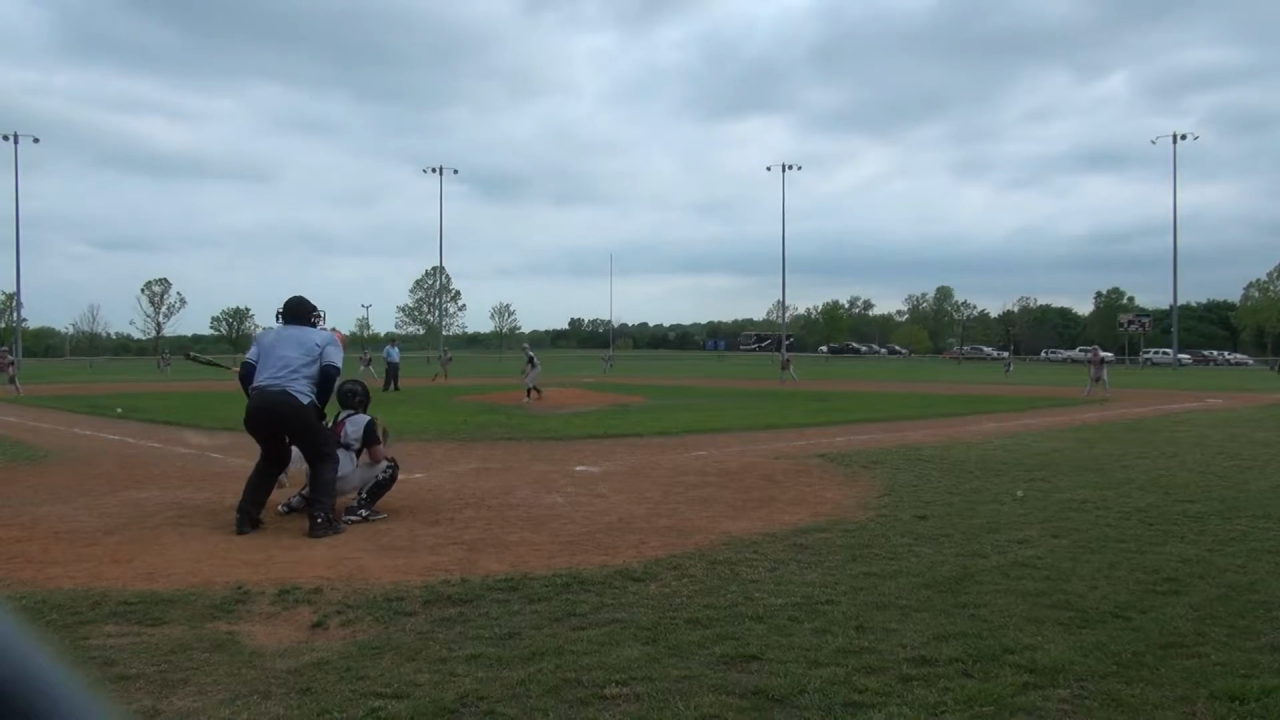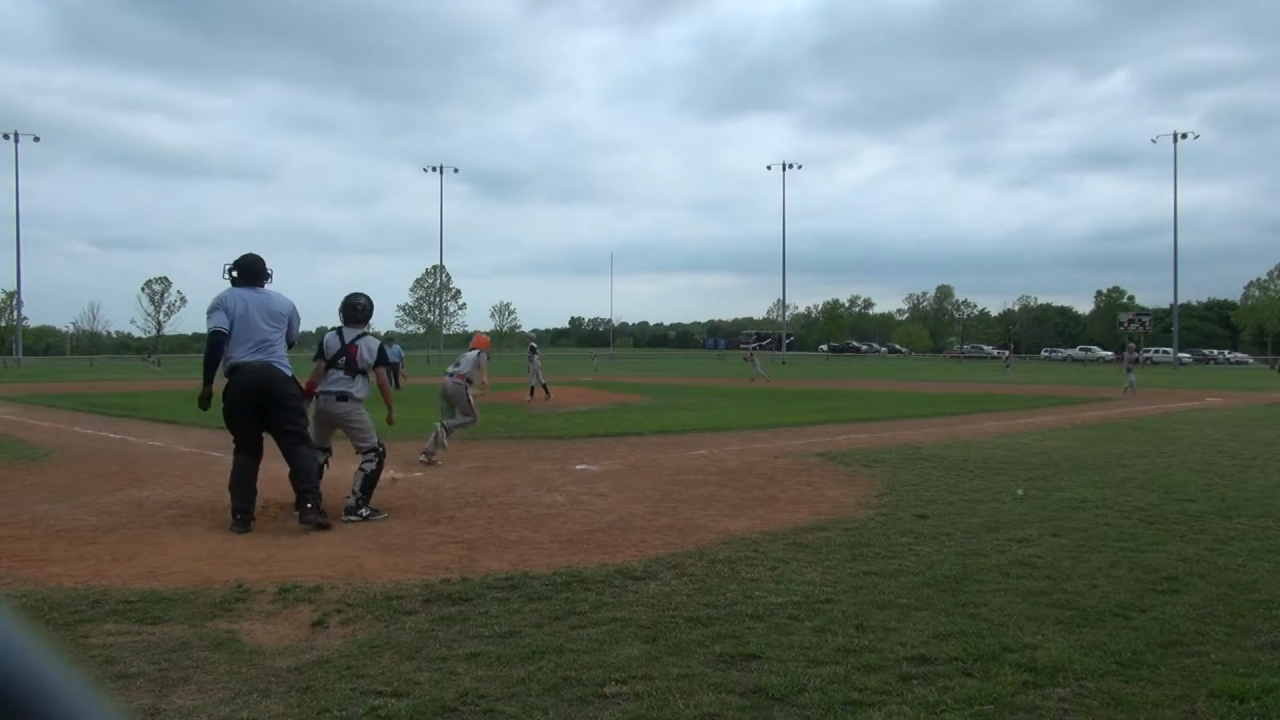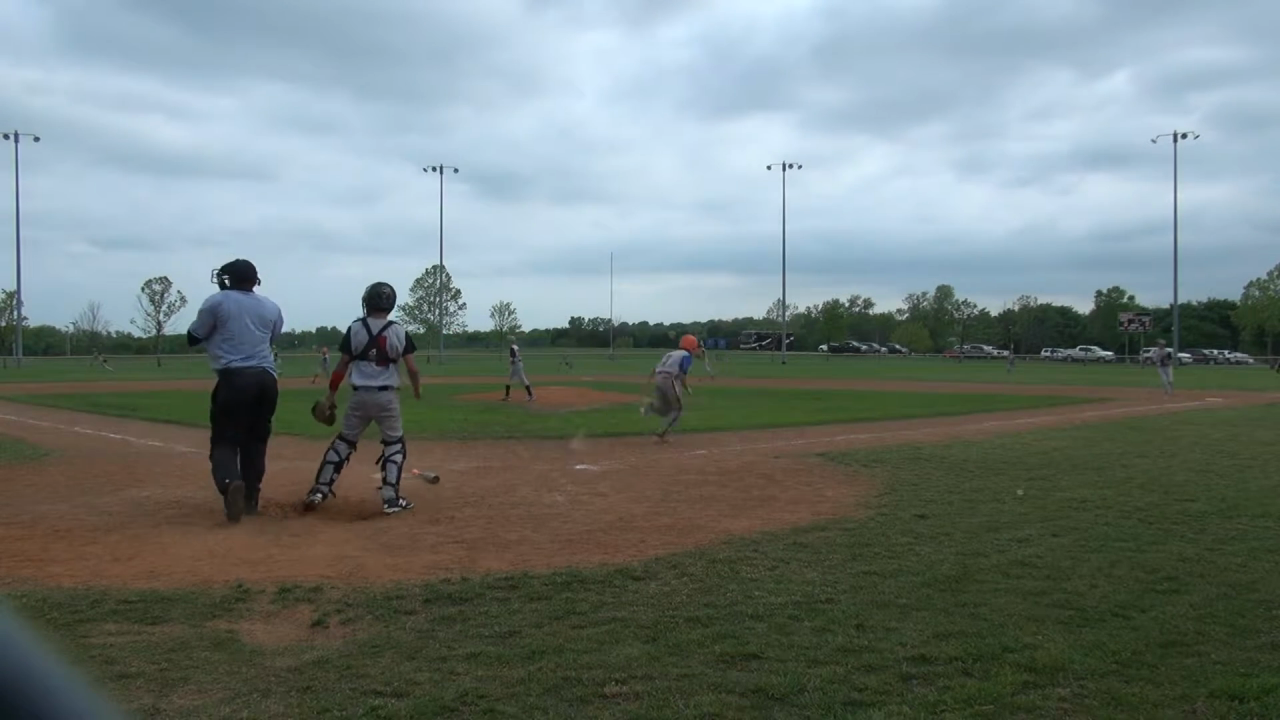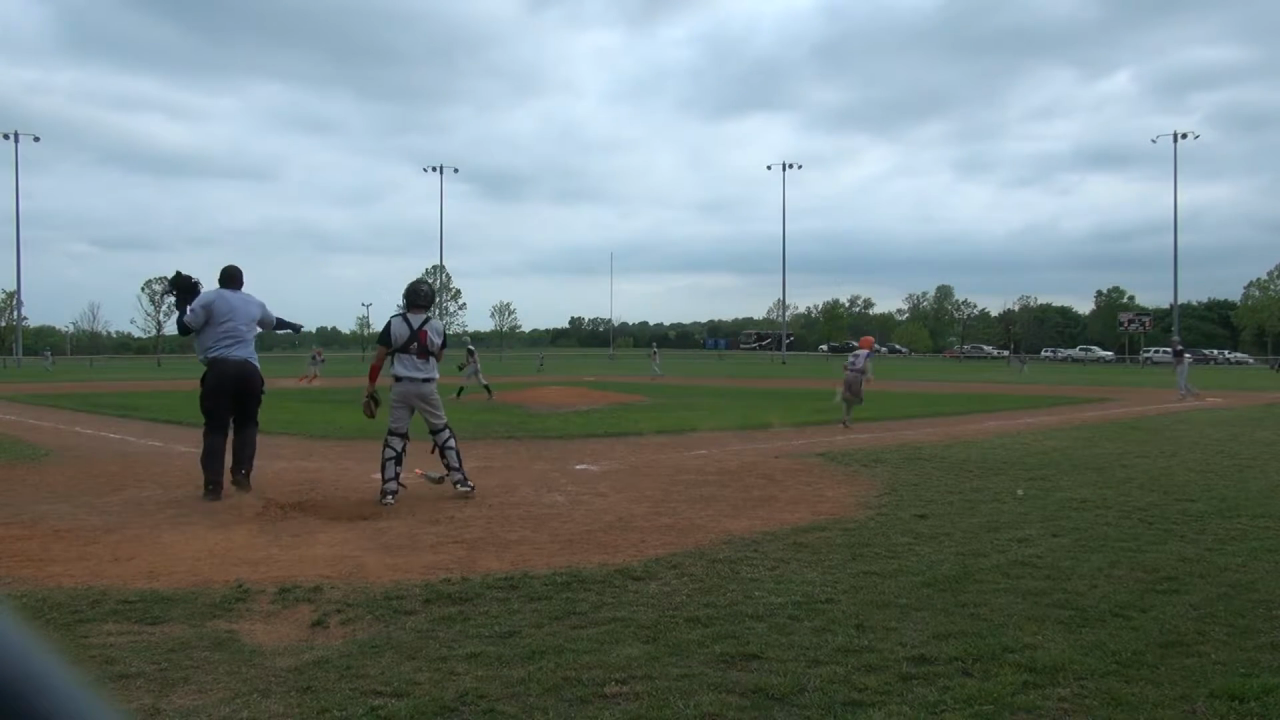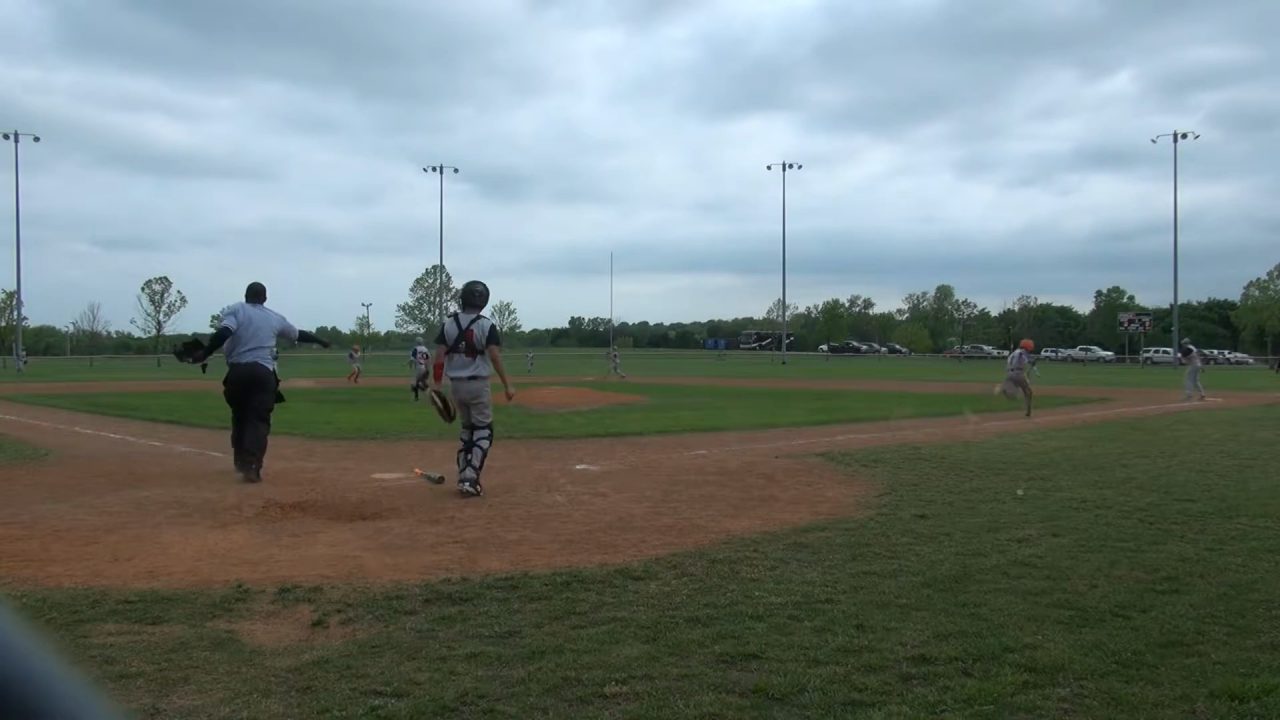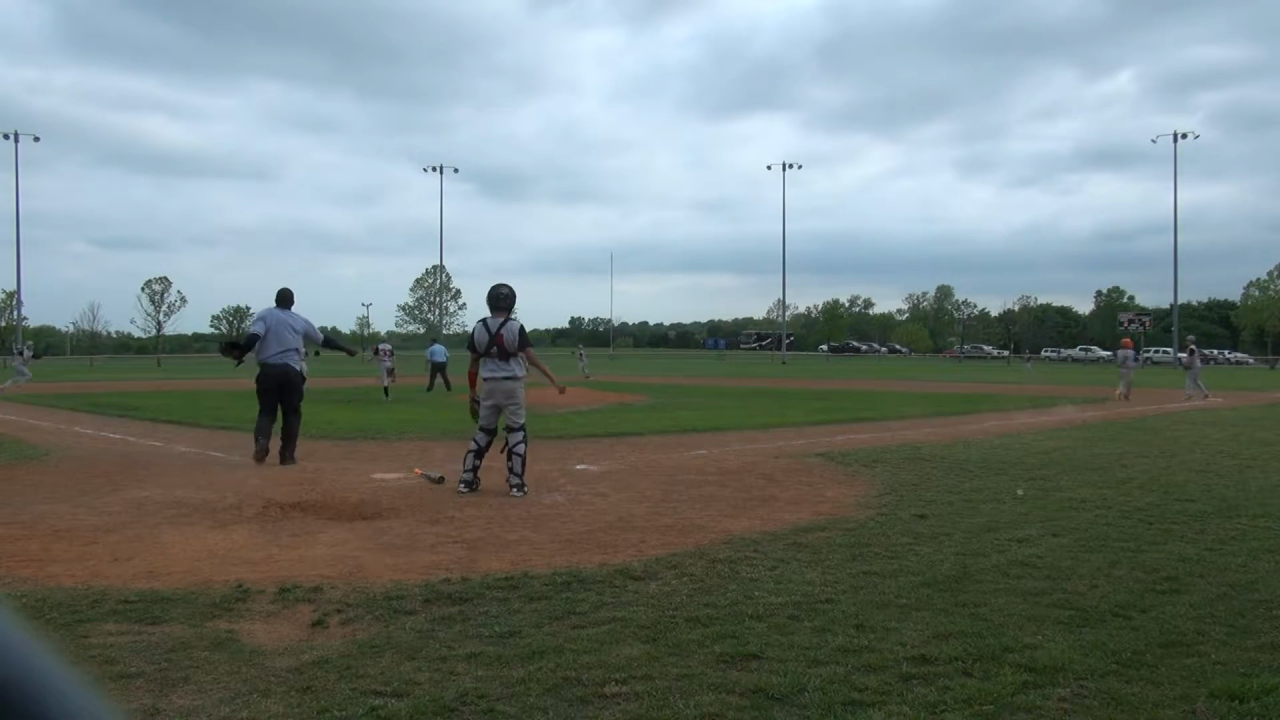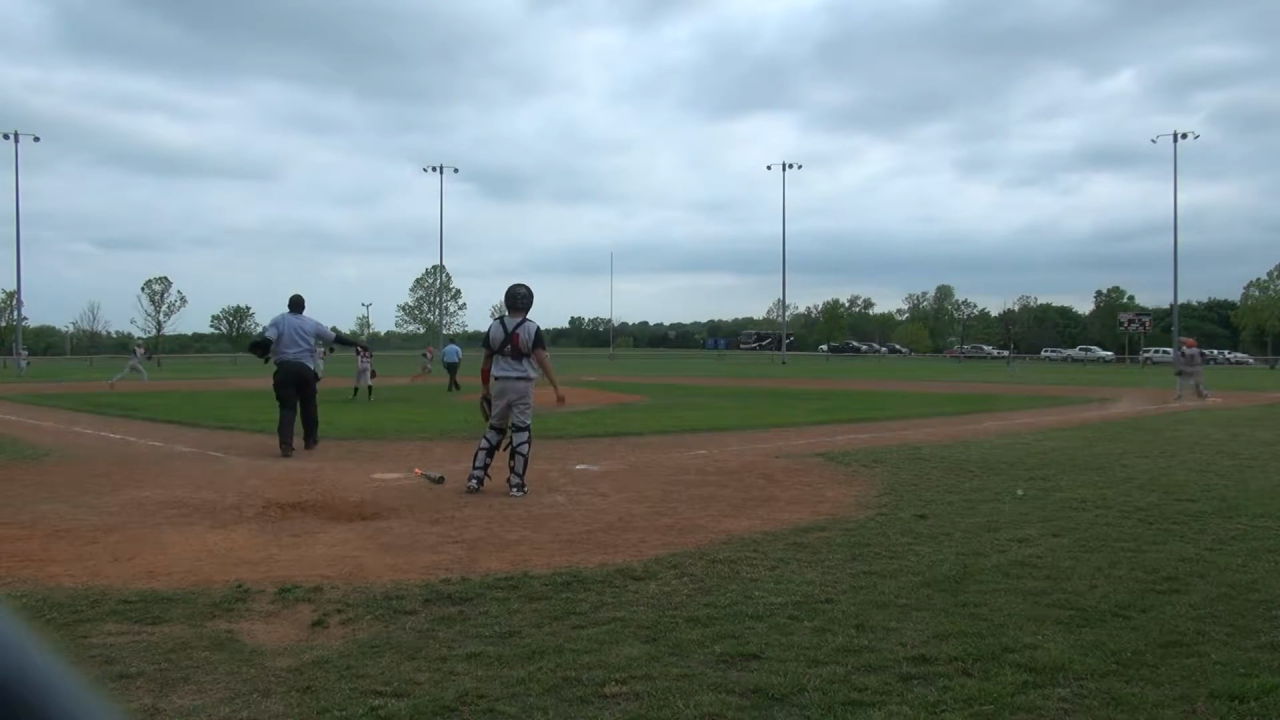
dt=0.7s
person 1, frame 1
left shoulder: (265, 336)
right shoulder: (327, 338)
left elbow: (245, 372)
right elbow: (329, 373)
right wrist: (318, 408)
left hip: (258, 405)
right hip: (296, 404)
left knee: (273, 457)
right knee: (325, 457)
left ankle: (245, 516)
right ankle: (321, 519)
person 1, frame 2
left shoulder: (224, 300)
right shoulder: (284, 302)
left elbow: (216, 341)
left wrist: (207, 385)
left hip: (242, 379)
right hip: (278, 377)
left knee: (246, 449)
right knee: (297, 444)
left ankle: (242, 516)
right ankle: (310, 506)
person 1, frame 3
left shoulder: (217, 302)
right shoulder: (271, 307)
left elbow: (193, 338)
left hip: (234, 380)
right hip: (266, 379)
left knee: (225, 442)
right knee: (256, 442)
left ankle: (232, 484)
right ankle: (249, 498)
person 1, frame 4
left shoulder: (208, 299)
right shoulder: (255, 303)
left elbow: (185, 328)
right elbow: (273, 323)
left wrist: (182, 308)
right wrist: (293, 326)
left hip: (219, 369)
right hip: (249, 369)
left knee: (216, 427)
right knee: (246, 424)
left ankle: (213, 485)
right ankle: (242, 473)
person 1, frame 5
left shoulder: (234, 310)
right shoulder: (275, 318)
left elbow: (224, 333)
right elbow: (298, 334)
left wrist: (204, 355)
right wrist: (320, 341)
left hip: (237, 371)
right hip: (263, 372)
left knee: (240, 418)
right knee: (258, 420)
left ankle: (242, 461)
right ankle: (251, 466)
person 1, frame 6
left shoulder: (264, 315)
right shoulder: (301, 321)
left elbow: (253, 337)
right elbow: (323, 340)
left wrist: (240, 354)
right wrist: (345, 349)
left hip: (268, 370)
right hip: (290, 371)
left knee: (267, 412)
right knee: (291, 412)
left ankle: (261, 441)
right ankle: (286, 454)
person 1, frame 7
left shoulder: (278, 320)
right shoulder: (313, 324)
left elbow: (267, 341)
right elbow: (335, 338)
left wrist: (263, 354)
right wrist: (358, 344)
left hip: (284, 369)
right hip: (305, 369)
left knee: (287, 407)
right knee: (308, 406)
left ankle: (286, 445)
right ankle: (310, 440)
person 2, frame 1
left shoulder: (334, 421)
right shoulder: (366, 421)
right elbow: (377, 457)
right wrist: (381, 443)
right hip: (340, 482)
right knee: (389, 466)
left ankle: (297, 502)
right ankle: (360, 508)
person 2, frame 2
left shoulder: (329, 337)
right shoulder: (374, 344)
left elbow: (317, 374)
right elbow: (383, 381)
left wrist: (305, 404)
right wrist: (390, 410)
left hip: (324, 402)
right hip: (351, 405)
left knee: (318, 450)
right knee: (373, 452)
right ankle: (356, 506)
person 2, frame 3
left shoulder: (354, 329)
right shoulder: (399, 332)
left elbow: (342, 365)
right elbow: (412, 367)
left wrist: (331, 395)
right wrist: (416, 388)
left hip: (359, 395)
right hip: (386, 396)
left knee: (343, 442)
right knee: (394, 444)
left ankle: (319, 490)
right ankle: (391, 498)
person 2, frame 4
left shoulder: (394, 323)
right shoulder: (437, 326)
left elbow: (379, 357)
left wrist: (371, 385)
left hip: (401, 387)
right hip: (427, 387)
left knee: (395, 436)
right knee: (442, 433)
left ankle: (388, 490)
right ankle: (459, 480)
person 2, frame 5
left shoulder: (449, 323)
right shoulder: (486, 325)
left elbow: (439, 356)
right elbow: (495, 357)
left wrist: (436, 385)
right wrist: (507, 386)
left hip: (457, 384)
right hip: (478, 384)
left knee: (467, 429)
right knee: (483, 431)
left ankle: (465, 478)
right ankle: (470, 480)
person 2, frame 6
left shoulder: (479, 328)
right shoulder: (516, 327)
left elbow: (473, 362)
right elbow: (531, 358)
left wrist: (472, 390)
right wrist: (553, 380)
left hip: (489, 385)
right hip: (512, 385)
left knee: (483, 431)
right knee: (516, 432)
left ankle: (467, 479)
right ankle: (516, 483)
person 2, frame 7
left shoulder: (494, 326)
right shoulder: (532, 328)
left elbow: (487, 359)
right elbow: (542, 360)
left wrist: (485, 387)
right wrist: (556, 387)
left hip: (499, 384)
right hip: (522, 385)
left knee: (494, 429)
right knee: (521, 432)
left ankle: (476, 477)
right ankle: (516, 483)
